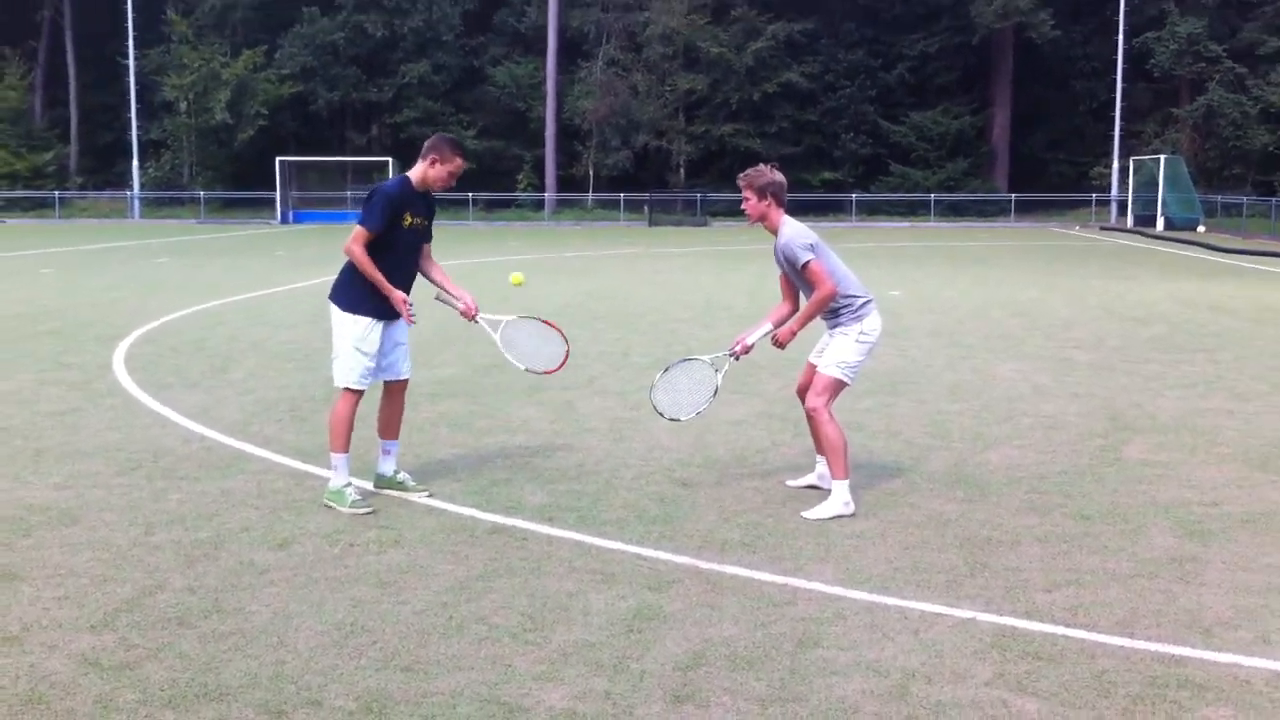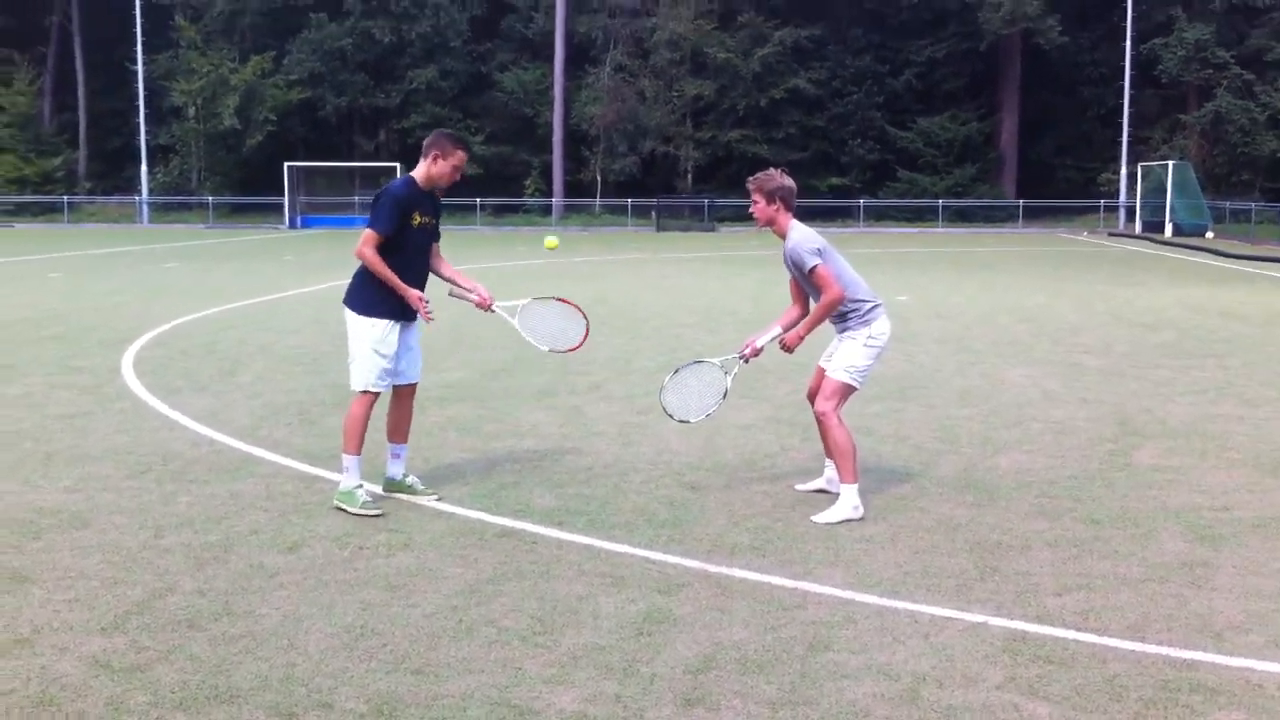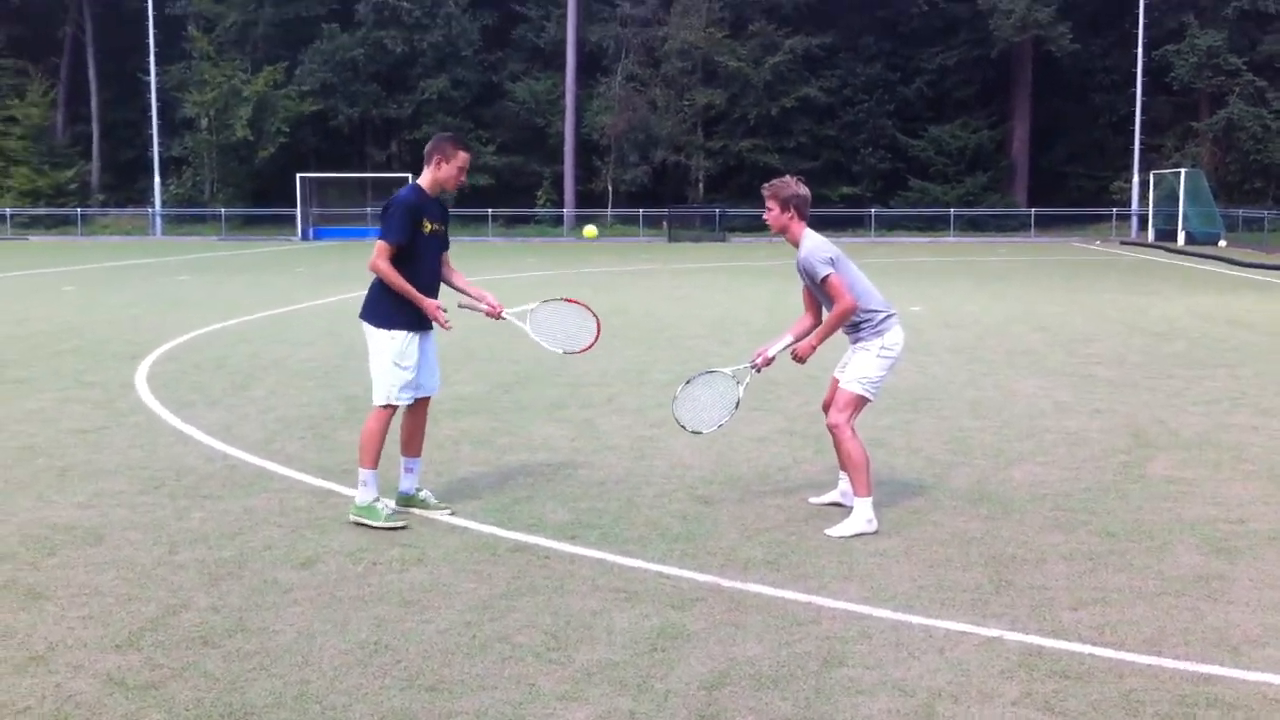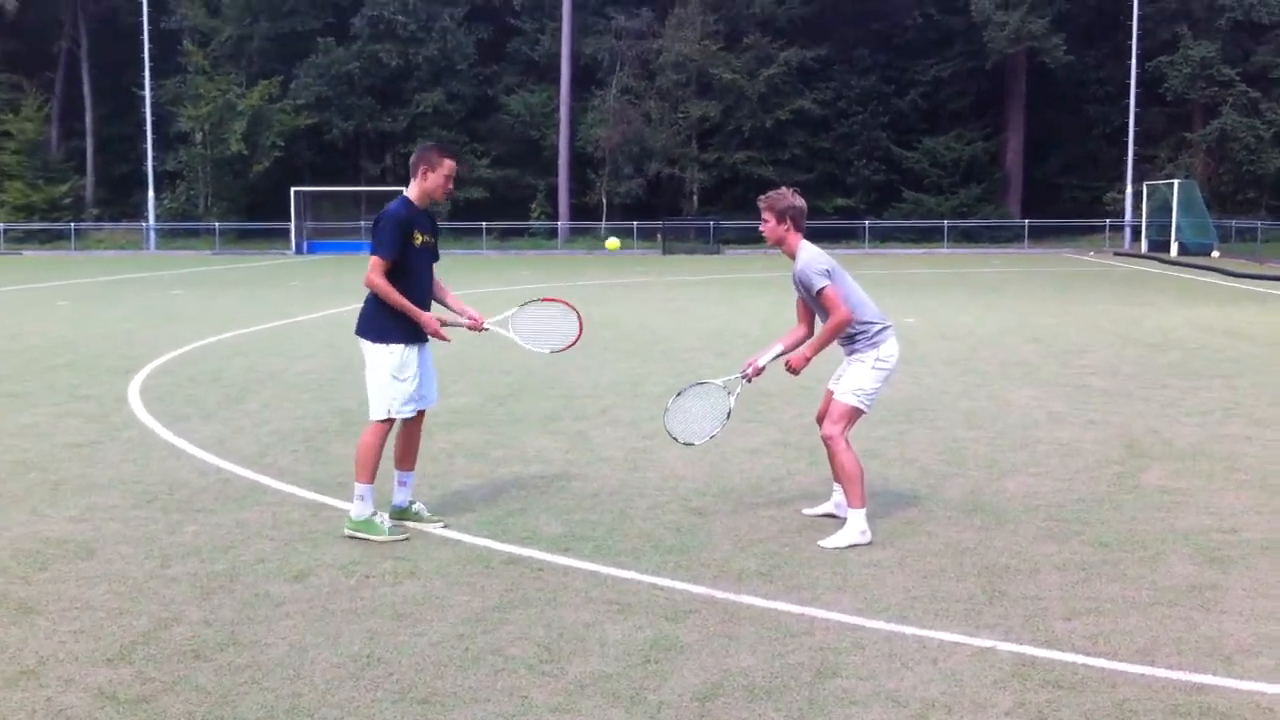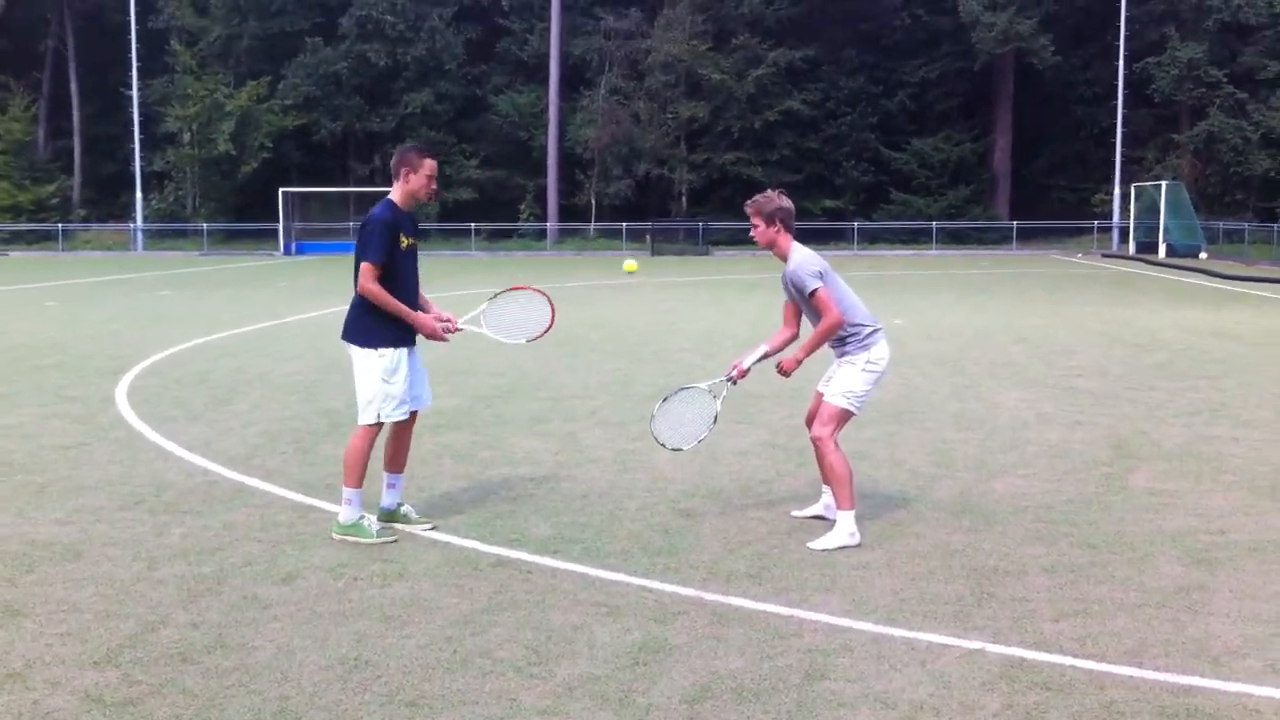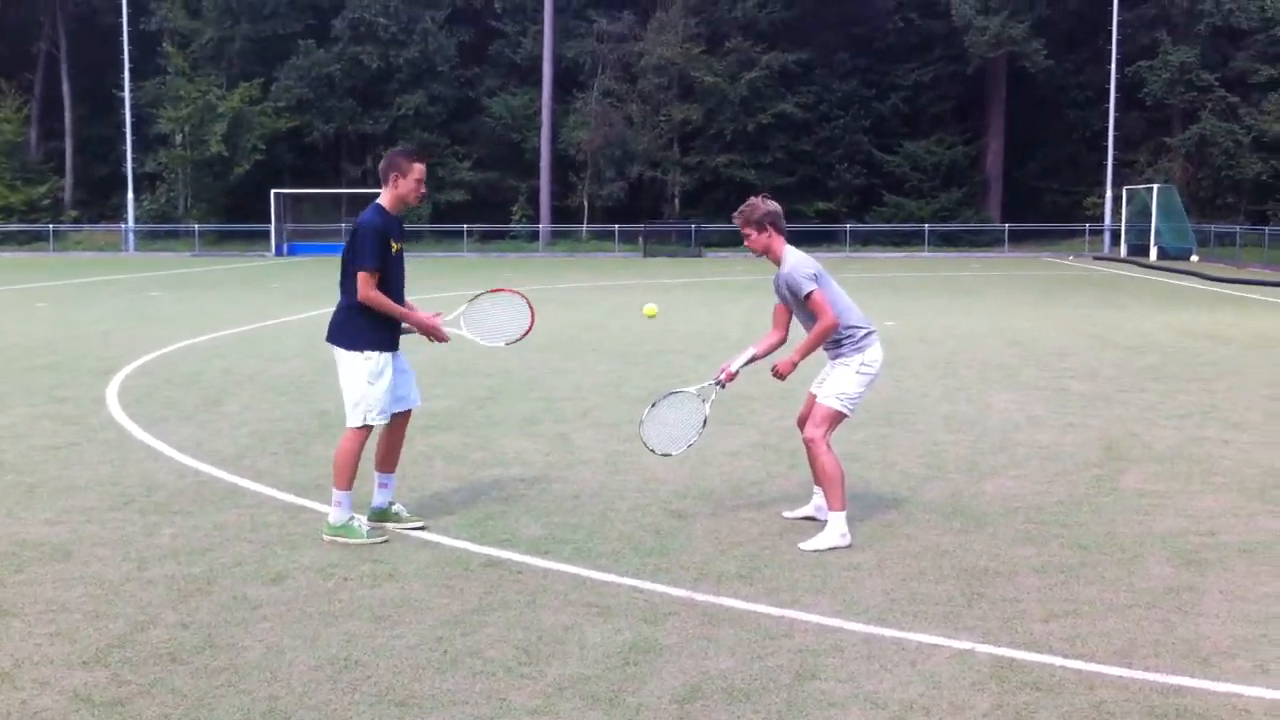
dt=0.1s
person 1, frame 1
left shoulder: (426, 204)
right shoulder: (389, 194)
left elbow: (425, 260)
right elbow: (353, 247)
left wrist: (460, 296)
right wrist: (391, 291)
left hip: (389, 311)
right hip: (357, 306)
left knee: (397, 383)
right knee: (352, 390)
left ankle: (387, 470)
right ankle: (338, 484)
person 1, frame 2
left shoulder: (432, 202)
right shoulder: (396, 194)
left elbow: (433, 258)
right elbow: (364, 250)
left wrist: (474, 287)
right wrist: (406, 290)
left hip: (404, 313)
right hip: (372, 310)
left knee: (406, 388)
right knee: (368, 391)
left ankle: (396, 474)
right ankle: (349, 485)
person 1, frame 3
left shoulder: (439, 209)
right shoulder: (405, 203)
left elbow: (442, 266)
right elbow: (379, 263)
left wrist: (482, 296)
right wrist: (423, 302)
left hip: (418, 324)
right hip: (390, 322)
left knee: (419, 402)
right knee: (387, 404)
left ankle: (409, 489)
right ankle: (365, 500)
person 1, frame 4
left shoulder: (427, 220)
right shoulder: (395, 216)
right elbow: (373, 278)
left wrist: (464, 311)
right wrist: (419, 315)
left hip: (413, 337)
right hip: (386, 336)
left knee: (414, 415)
right knee: (384, 418)
left ankle: (402, 502)
right ankle: (360, 514)
person 1, frame 5
left shoulder: (408, 220)
right shoulder: (381, 219)
right elbow: (367, 286)
left wrist: (433, 314)
right wrist: (417, 320)
left hip: (400, 340)
right hip: (374, 339)
left knee: (406, 417)
right knee: (372, 423)
left ankle: (390, 505)
right ankle: (348, 517)
person 1, frame 6
left shoulder: (394, 224)
right shoulder: (371, 225)
right elbow: (366, 293)
left wrist: (418, 317)
right wrist: (415, 320)
left hip: (385, 341)
right hip: (360, 342)
left knee: (400, 415)
right knee: (361, 425)
left ankle: (382, 504)
right ankle: (339, 518)
person 2, frame 1
left shoulder: (791, 238)
right shoulder: (782, 242)
left elbow: (827, 289)
right elbow: (789, 304)
left wrist: (792, 329)
right wrist: (751, 335)
left hip: (856, 323)
right hip: (843, 323)
left knee: (817, 404)
right knee: (806, 391)
left ankle: (842, 496)
right ankle: (824, 471)
person 2, frame 2
left shoulder: (798, 243)
right shoulder: (792, 245)
left elbow: (834, 294)
right elbow: (800, 307)
left wrist: (800, 334)
right wrist: (761, 339)
left hip: (864, 326)
right hip: (853, 327)
left knee: (826, 408)
right knee: (816, 395)
left ankle: (850, 500)
right ankle: (833, 476)
person 2, frame 3
left shoulder: (811, 252)
right shoulder: (806, 253)
left elbow: (846, 303)
right elbow: (812, 316)
left wrist: (811, 343)
right wrist: (773, 347)
left hip: (878, 338)
right hip: (866, 338)
left knee: (839, 420)
right knee: (831, 407)
left ankle: (864, 514)
right ankle: (847, 489)
person 2, frame 4
left shoulder: (807, 264)
right shoulder: (803, 265)
left elbow: (842, 315)
right elbow: (804, 326)
left wrist: (806, 355)
right wrist: (765, 357)
left hip: (873, 349)
right hip: (862, 349)
left knee: (833, 432)
right knee: (825, 419)
left ankle: (857, 525)
right ankle: (841, 500)
person 2, frame 5
left shoulder: (800, 265)
right shoulder: (790, 271)
left elbow: (834, 318)
right elbow: (789, 329)
left wrist: (798, 357)
right wrist: (750, 359)
left hip: (864, 351)
right hip: (851, 352)
left knee: (823, 434)
right knee: (814, 422)
left ankle: (847, 527)
right ankle: (830, 501)
person 2, frame 6
left shoulder: (794, 268)
right shoulder: (783, 275)
left elbow: (829, 320)
right elbow: (778, 333)
left wrist: (793, 360)
right wrist: (739, 362)
left hip: (857, 352)
right hip: (843, 354)
left knee: (815, 435)
right knee: (806, 422)
left ankle: (837, 528)
right ankle: (821, 502)
